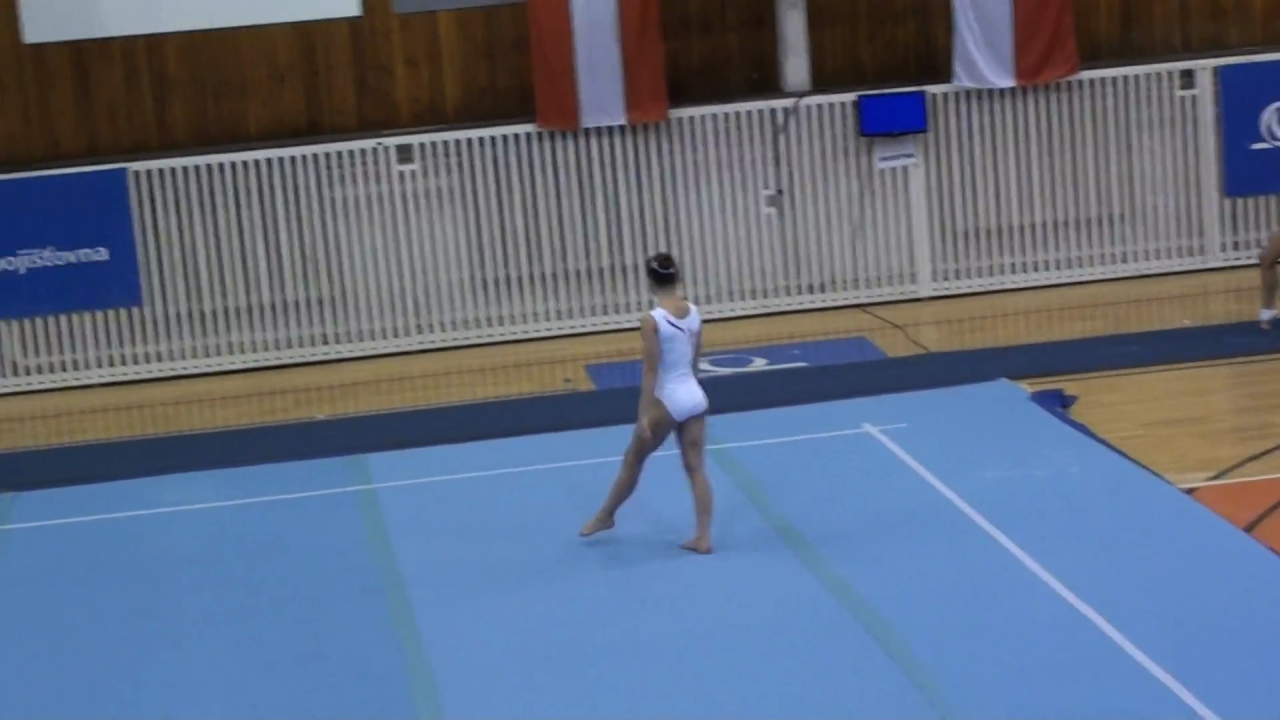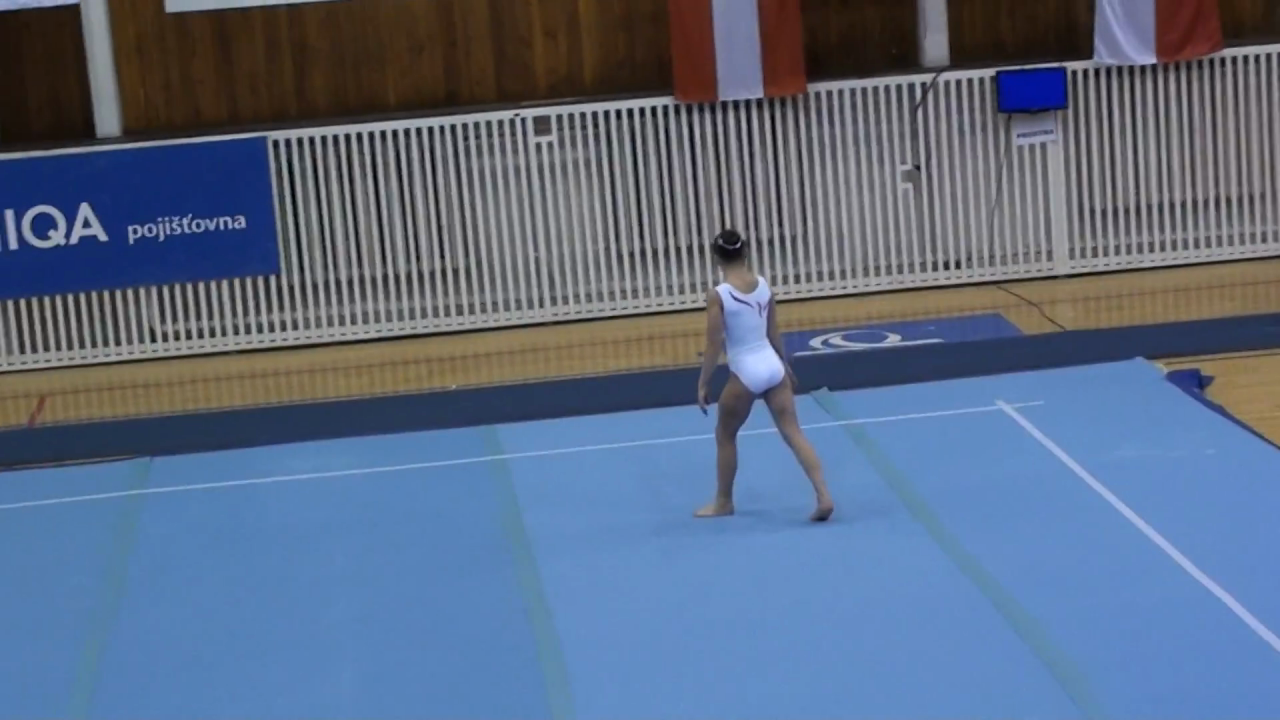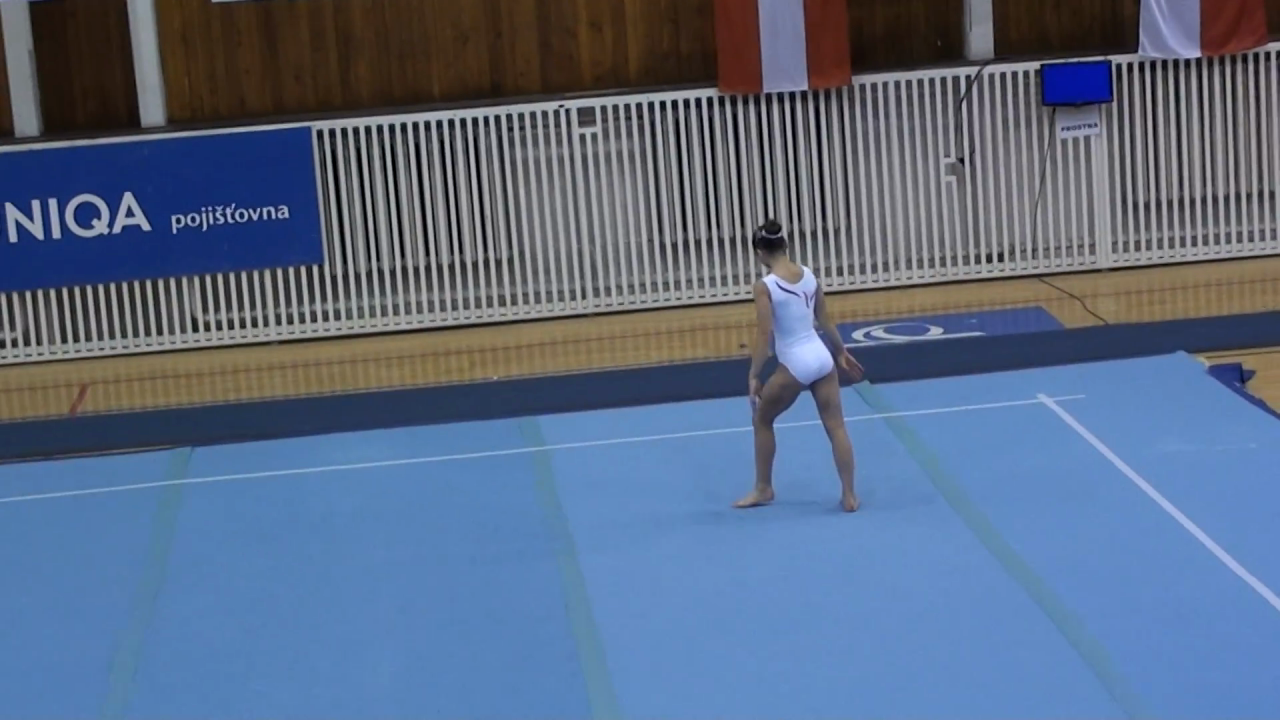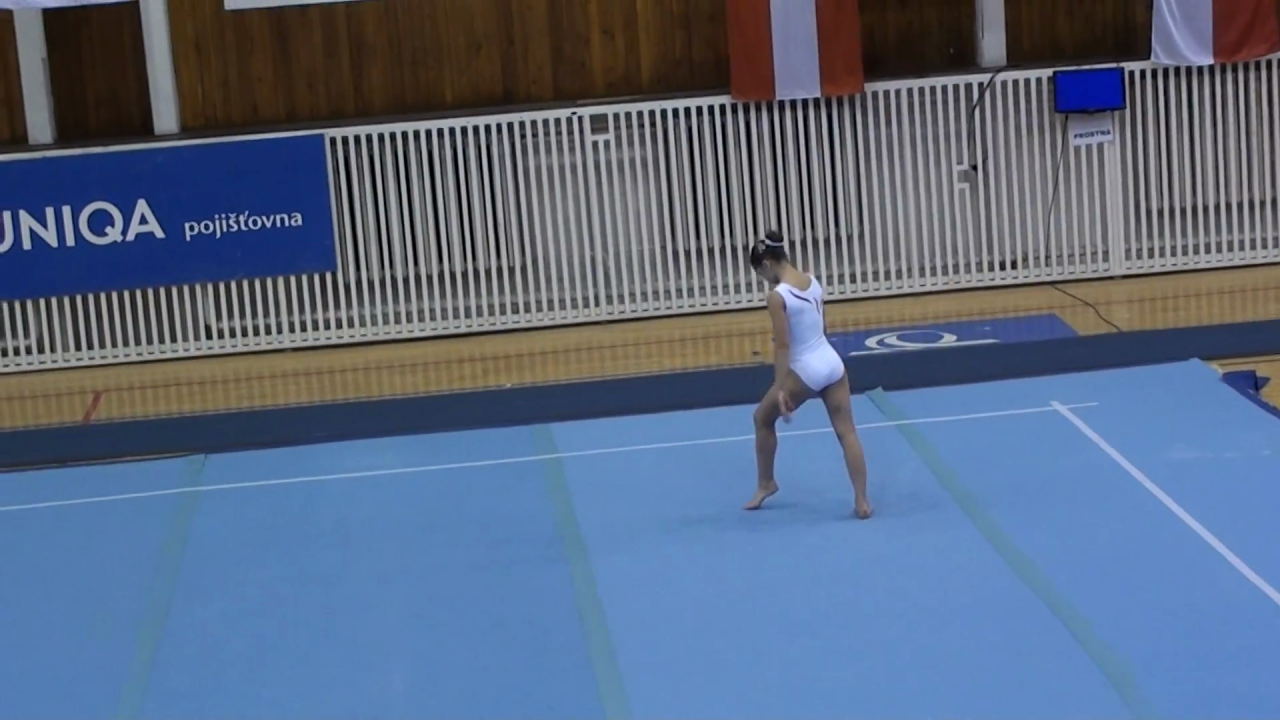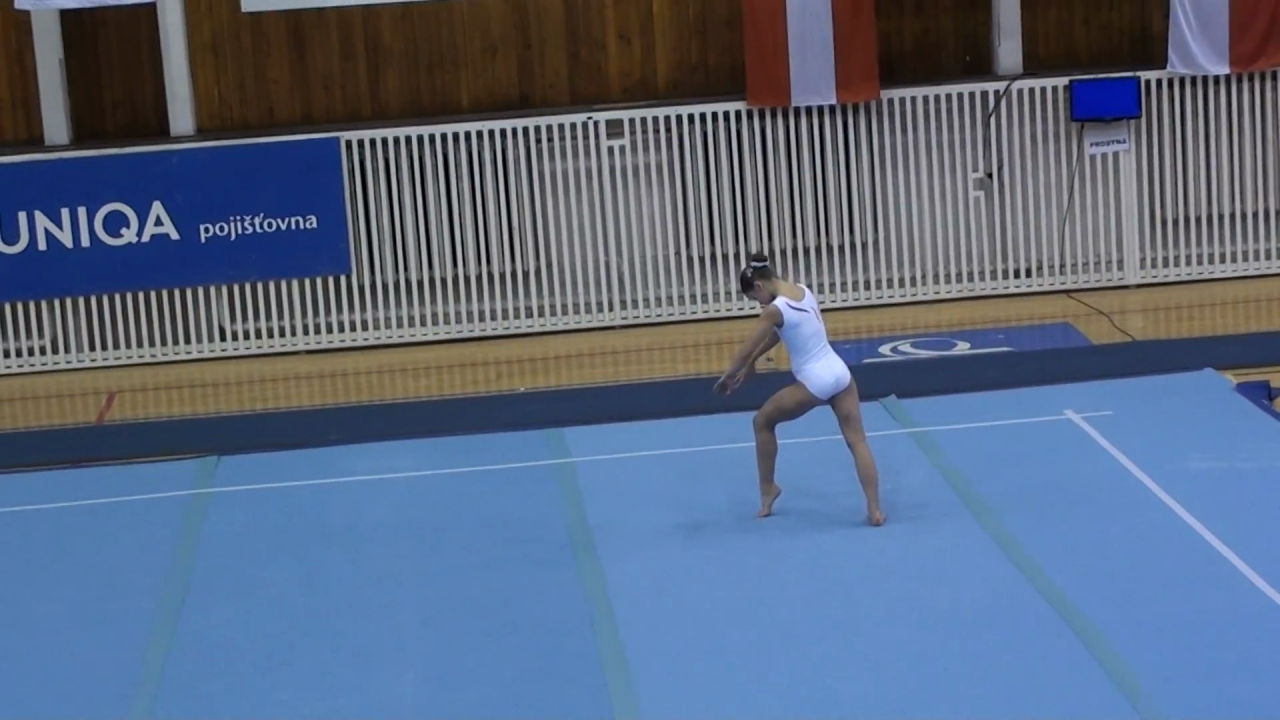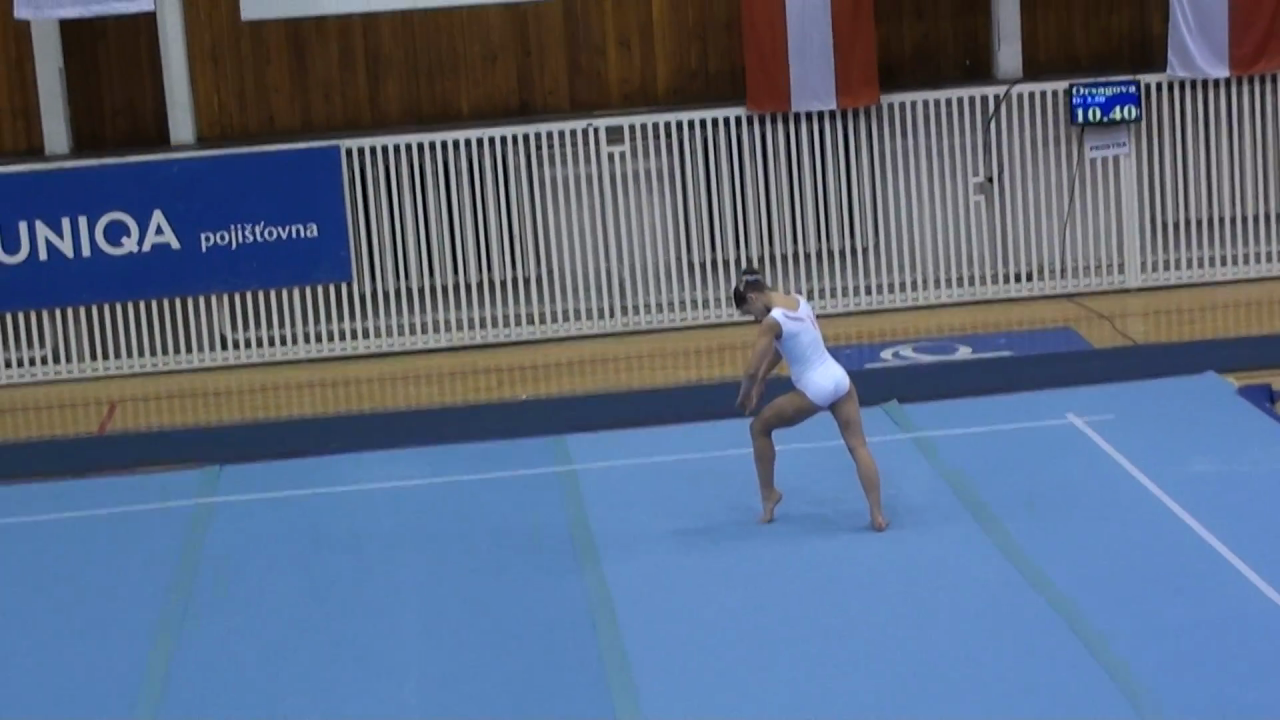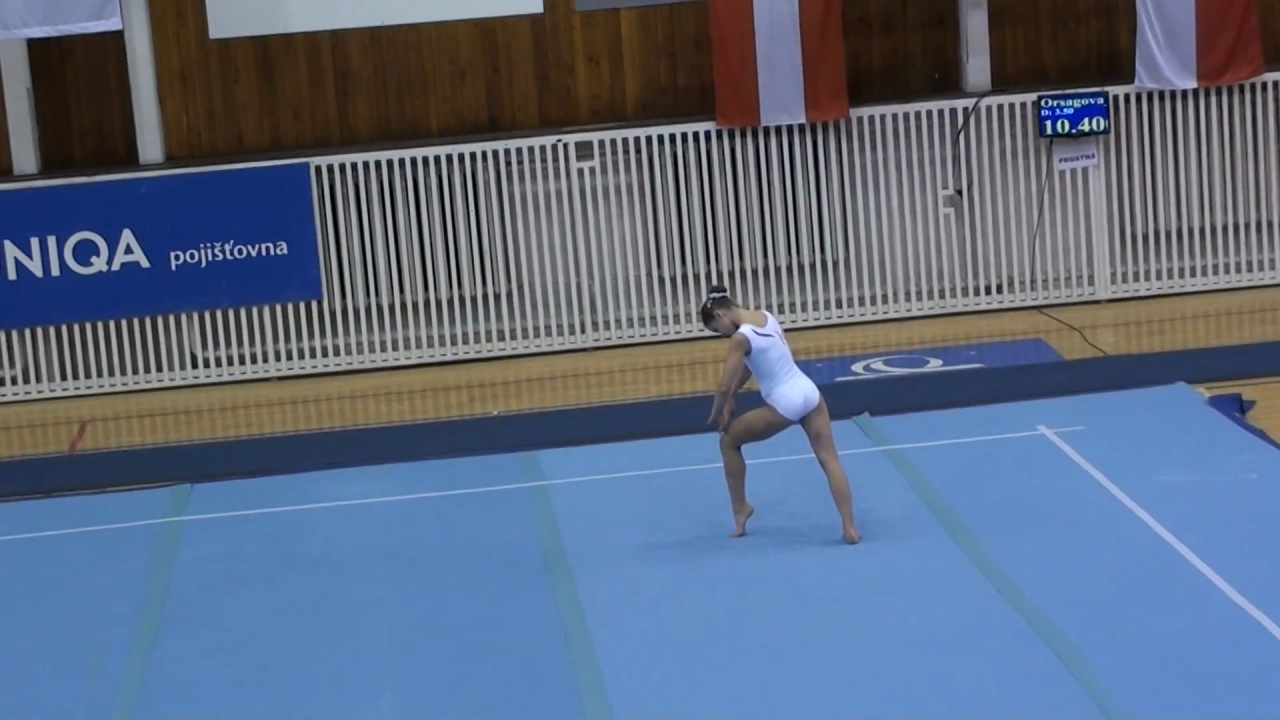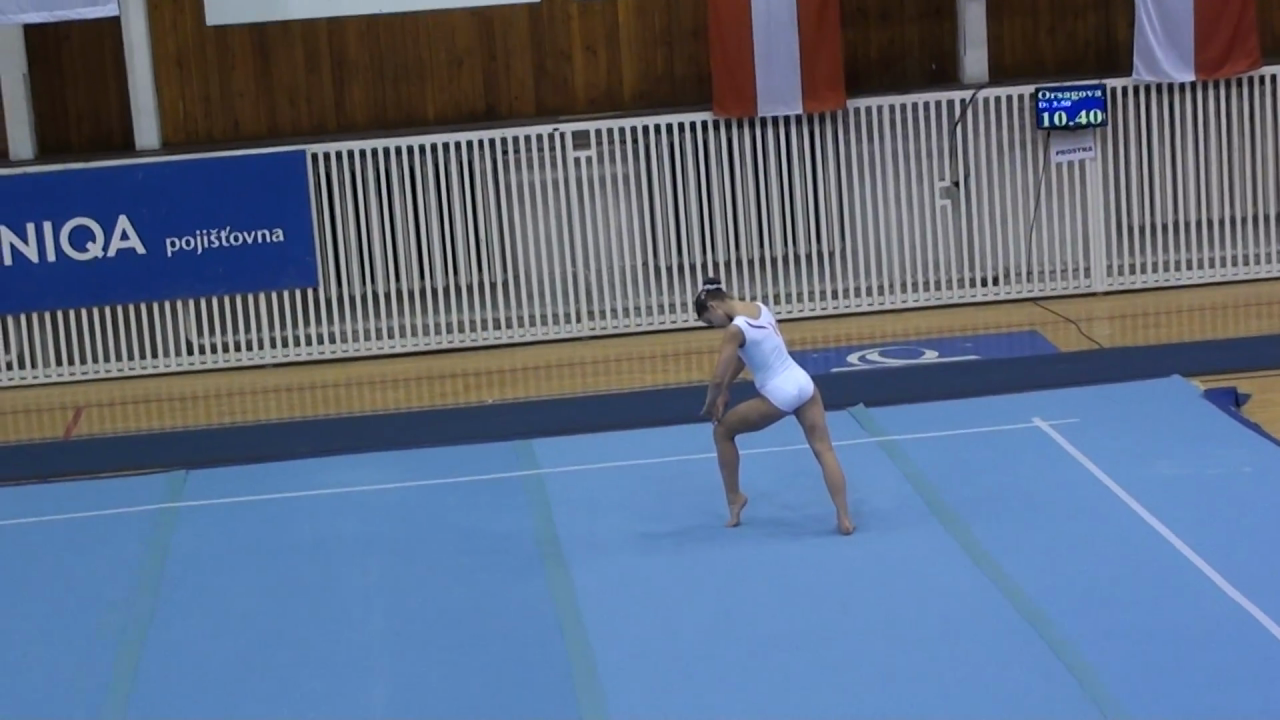
dt=0.4s
person 1, frame 1
left shoulder: (651, 320)
right shoulder: (693, 312)
left elbow: (651, 371)
left wrist: (643, 415)
left hip: (668, 401)
right hip: (695, 397)
left knee: (632, 461)
right knee: (695, 468)
left ankle: (605, 516)
right ankle: (703, 537)
person 1, frame 2
left shoulder: (717, 295)
right shoulder: (763, 285)
left elbow: (714, 345)
right elbow: (772, 333)
left wrist: (702, 384)
right wrist: (784, 366)
left hip: (745, 374)
right hip: (773, 368)
left knee: (725, 435)
right knee: (793, 434)
left ankle: (723, 502)
right ankle: (823, 497)
person 1, frame 3
left shoulder: (764, 286)
right shoulder: (809, 275)
left elbow: (763, 335)
right elbow: (825, 321)
left wrist: (753, 376)
right wrist: (842, 353)
left hip: (794, 365)
right hip: (822, 358)
left knee: (762, 420)
right knee: (836, 427)
left ankle: (763, 489)
right ankle: (849, 496)
person 1, frame 4
left shoulder: (777, 296)
right shoulder: (812, 282)
left elbow: (782, 346)
left wrist: (781, 389)
left hip: (805, 372)
right hip: (832, 364)
left knee: (763, 418)
right knee: (847, 432)
left ankle: (765, 483)
right ankle: (862, 502)
person 1, frame 5
left shoulder: (774, 310)
right shoulder: (804, 291)
left elbow: (745, 352)
left wrist: (728, 378)
right wrist: (753, 361)
left hip: (813, 383)
right hip: (840, 373)
left knee: (762, 421)
right knee: (858, 441)
left ankle: (768, 489)
right ankle: (875, 510)
person 1, frame 6
left shoulder: (772, 322)
right shoulder: (799, 301)
left elbow: (751, 370)
left wrist: (745, 396)
right wrist: (761, 382)
left hip: (814, 390)
right hip: (839, 379)
left knee: (759, 427)
right knee: (858, 446)
left ankle: (768, 494)
right ankle: (877, 514)
person 1, frame 7
left shoulder: (741, 338)
right shoulder: (766, 317)
left elbow: (724, 387)
left wrist: (717, 414)
right wrist: (731, 399)
left hip: (784, 404)
right hip: (809, 393)
left knee: (728, 441)
right knee: (830, 459)
left ankle: (740, 508)
right ankle: (850, 527)
person 1, frame 8
left shoulder: (735, 330)
right shoulder: (761, 308)
left elbow: (717, 378)
left wrist: (710, 405)
right wrist: (725, 391)
left hip: (779, 396)
right hip: (804, 384)
left knee: (722, 431)
right knee: (824, 450)
left ankle: (734, 497)
right ankle: (844, 518)
